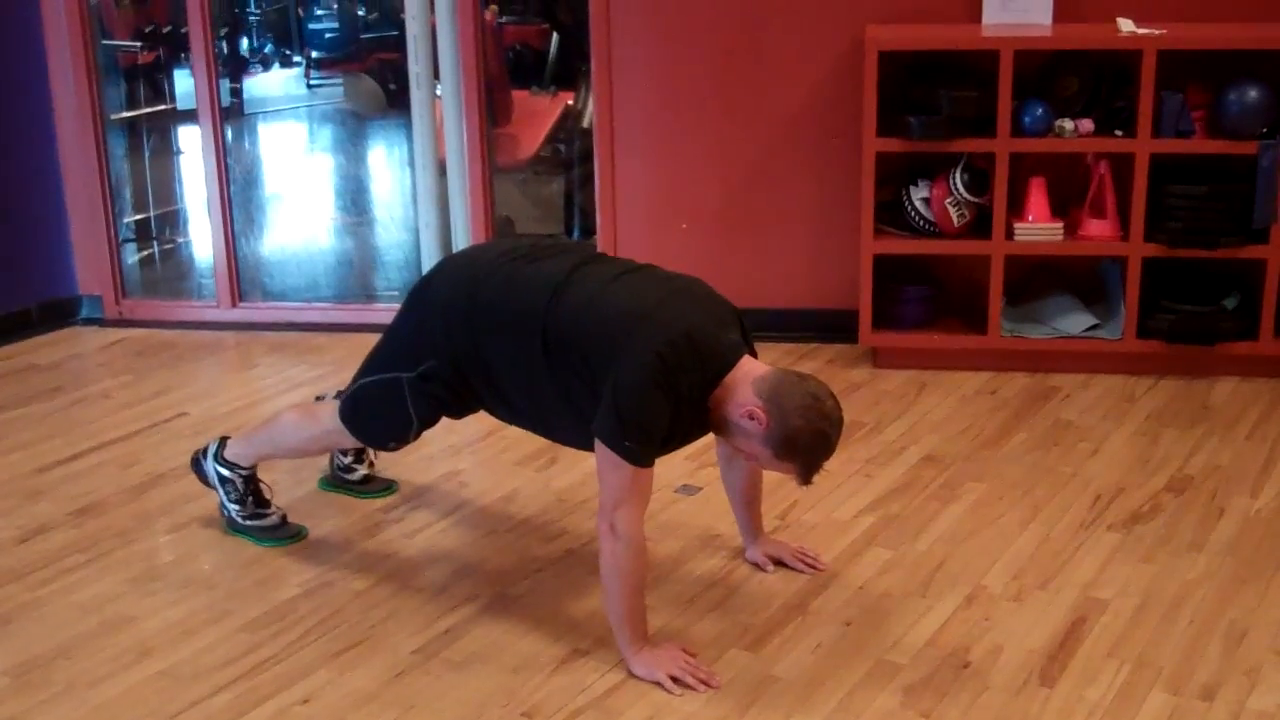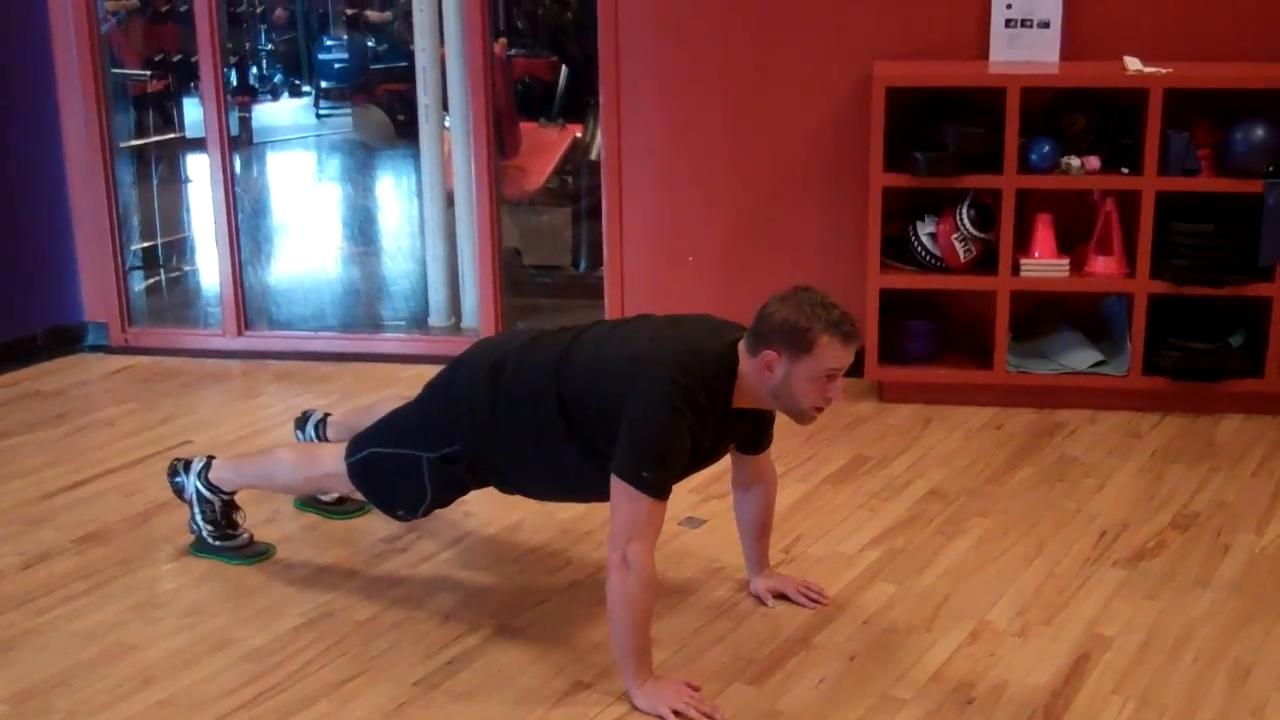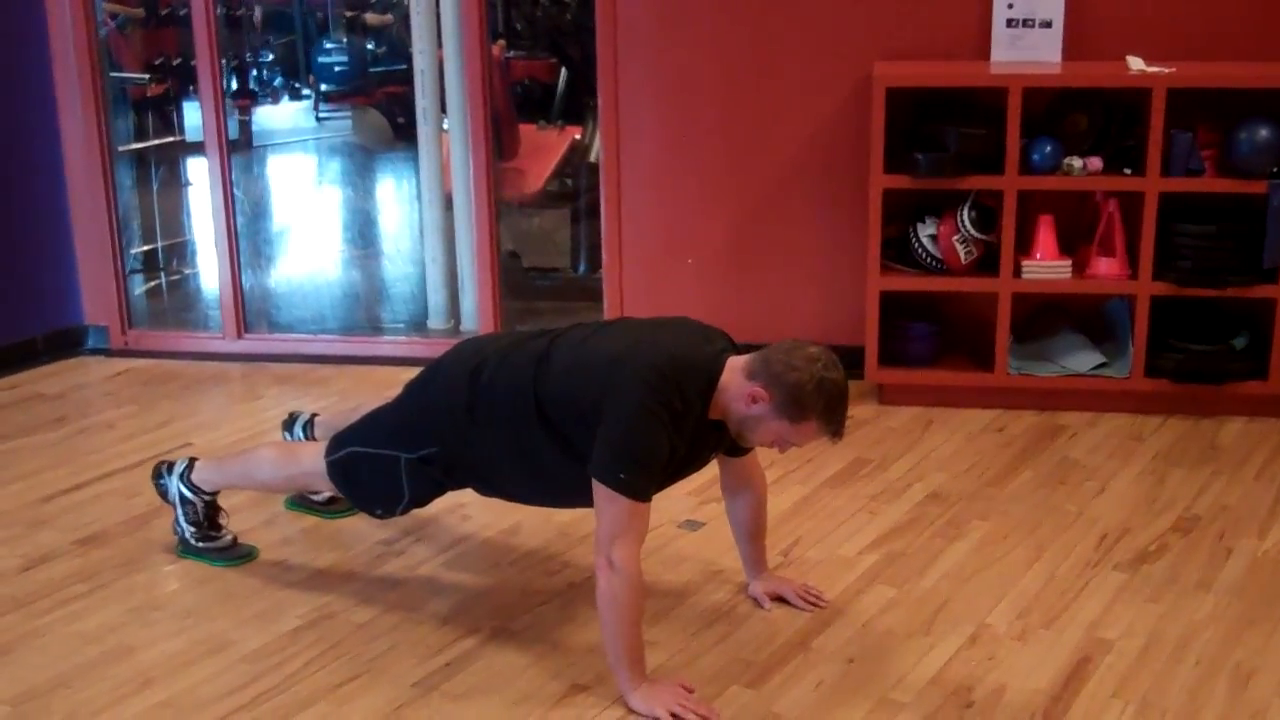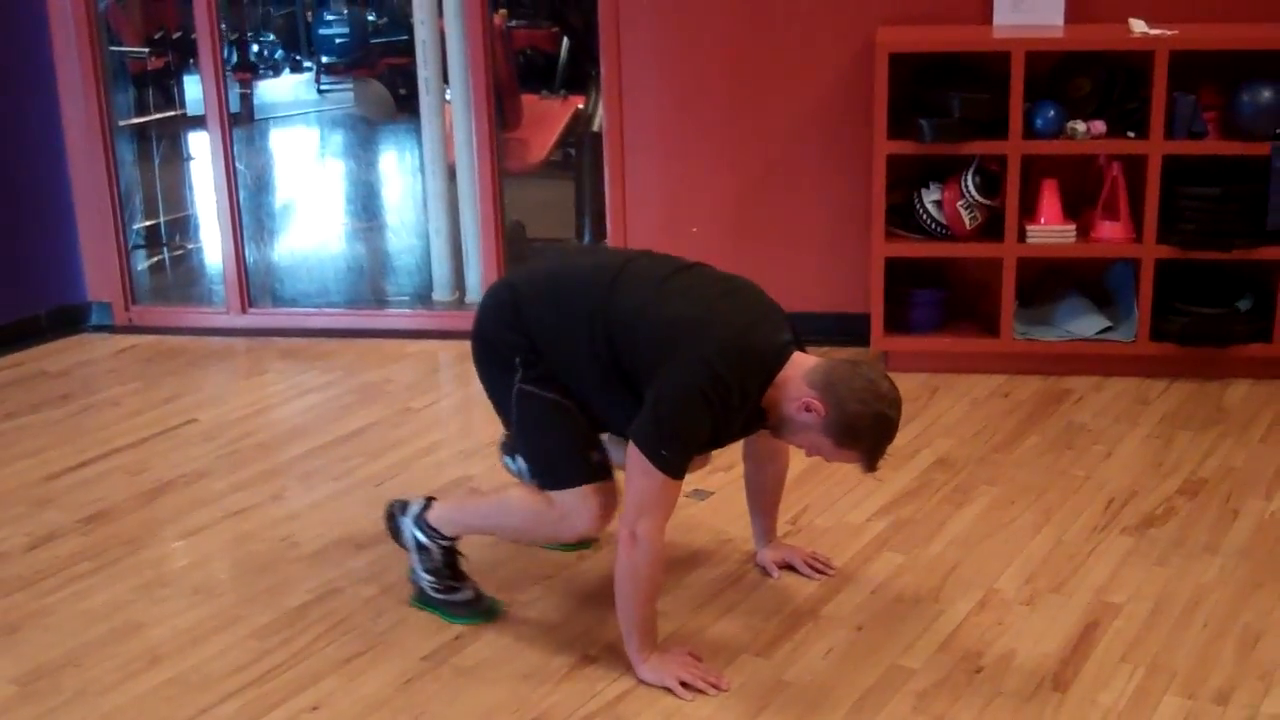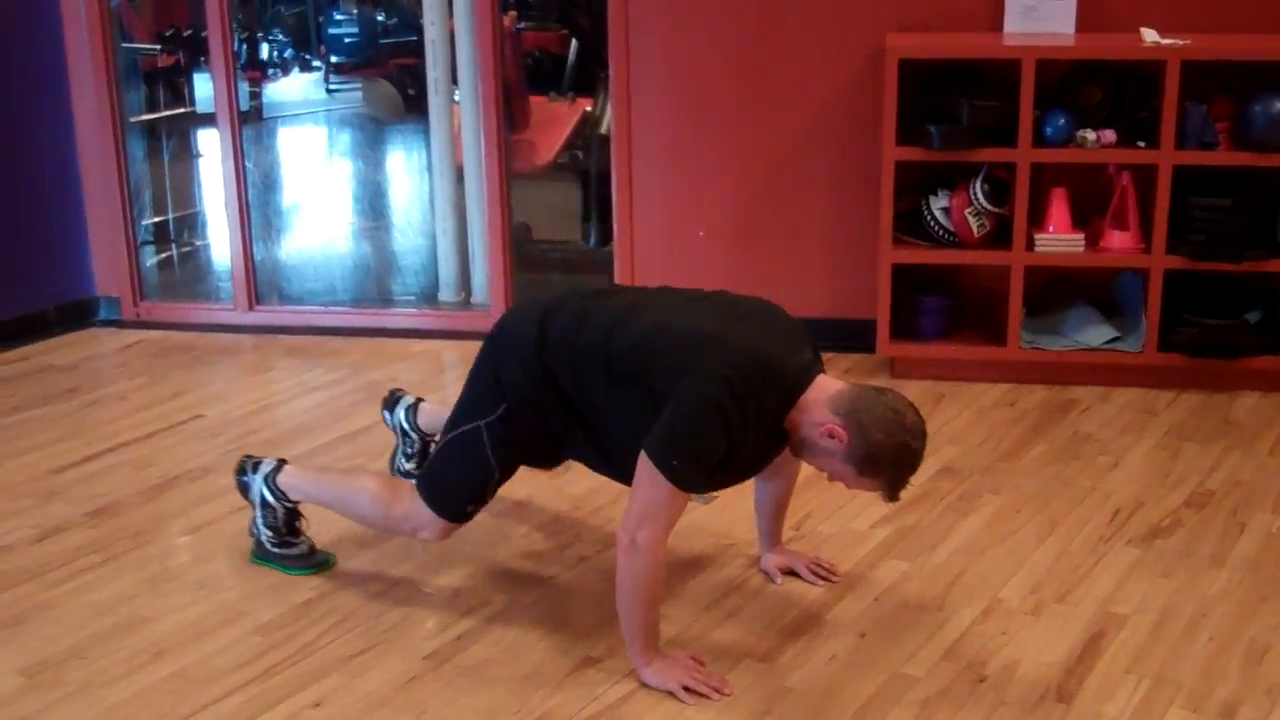
dt=1s
person 1, frame 1
left shoulder: (734, 355)
right shoulder: (653, 376)
left elbow: (736, 451)
right elbow: (619, 524)
left wrist: (754, 537)
right wrist: (637, 650)
left hip: (515, 279)
right hip: (463, 307)
right knee: (359, 420)
left ankle: (339, 430)
right ankle: (227, 460)
person 1, frame 2
left shoulder: (747, 371)
right shoulder: (671, 397)
left elbow: (754, 475)
right elbow: (629, 555)
left wrist: (759, 570)
left hip: (522, 384)
right hip: (483, 410)
left knee: (406, 425)
right knee: (352, 471)
left ankle: (323, 425)
right ankle: (207, 478)
person 1, frame 3
left shoulder: (729, 372)
right shoulder: (648, 403)
left elbow: (743, 479)
right elbow: (615, 556)
left wrist: (758, 573)
left hip: (502, 384)
right hip: (460, 415)
right knee: (327, 468)
left ankle: (311, 424)
right ankle: (189, 480)
person 1, frame 4
left shoulder: (779, 347)
right shoulder: (705, 383)
left elbow: (764, 442)
right elbow: (641, 531)
left wrist: (766, 542)
right wrist: (644, 656)
left hip: (575, 317)
right hip: (517, 331)
left knee: (689, 452)
right knee: (585, 512)
left ankle: (537, 456)
right ankle: (429, 525)
person 1, frame 5
left shoulder: (799, 365)
right shoulder: (722, 401)
left elbow: (776, 445)
right elbow: (637, 538)
left wrist: (771, 546)
right wrist: (647, 659)
left hip: (573, 346)
right hip: (532, 359)
left knee: (540, 459)
right knee: (428, 515)
left ankle: (416, 419)
right ankle: (274, 485)
